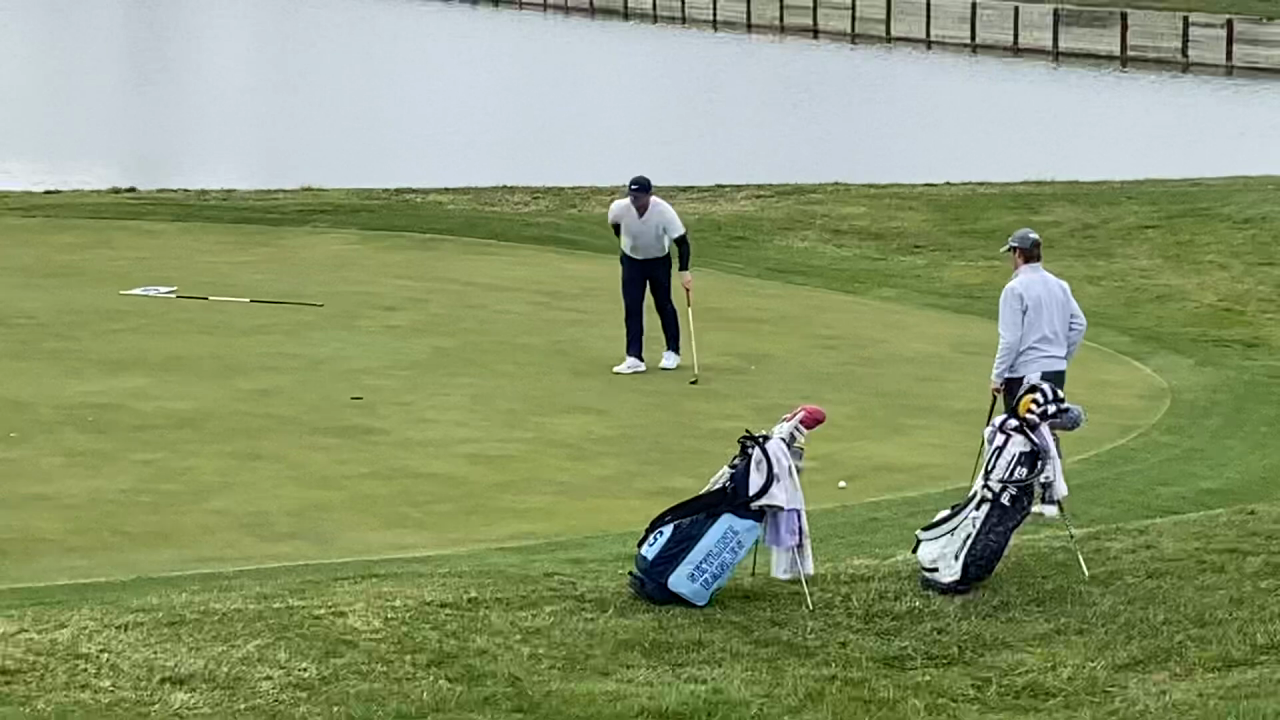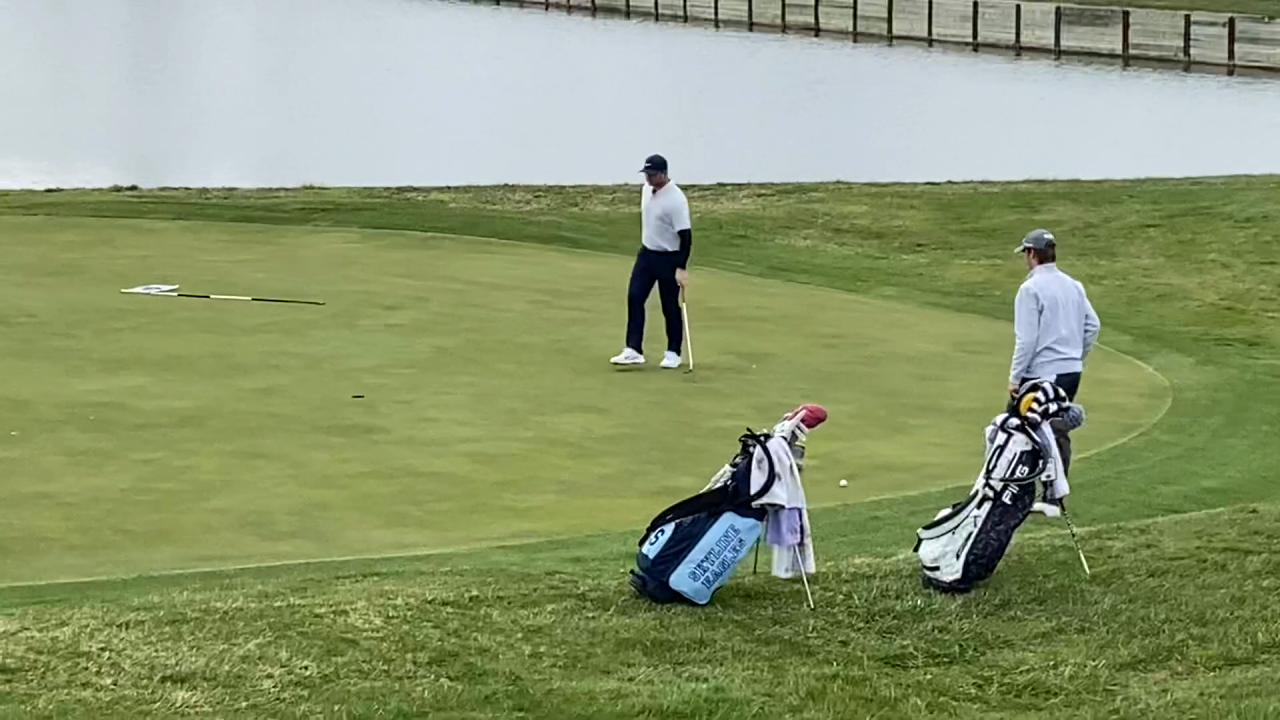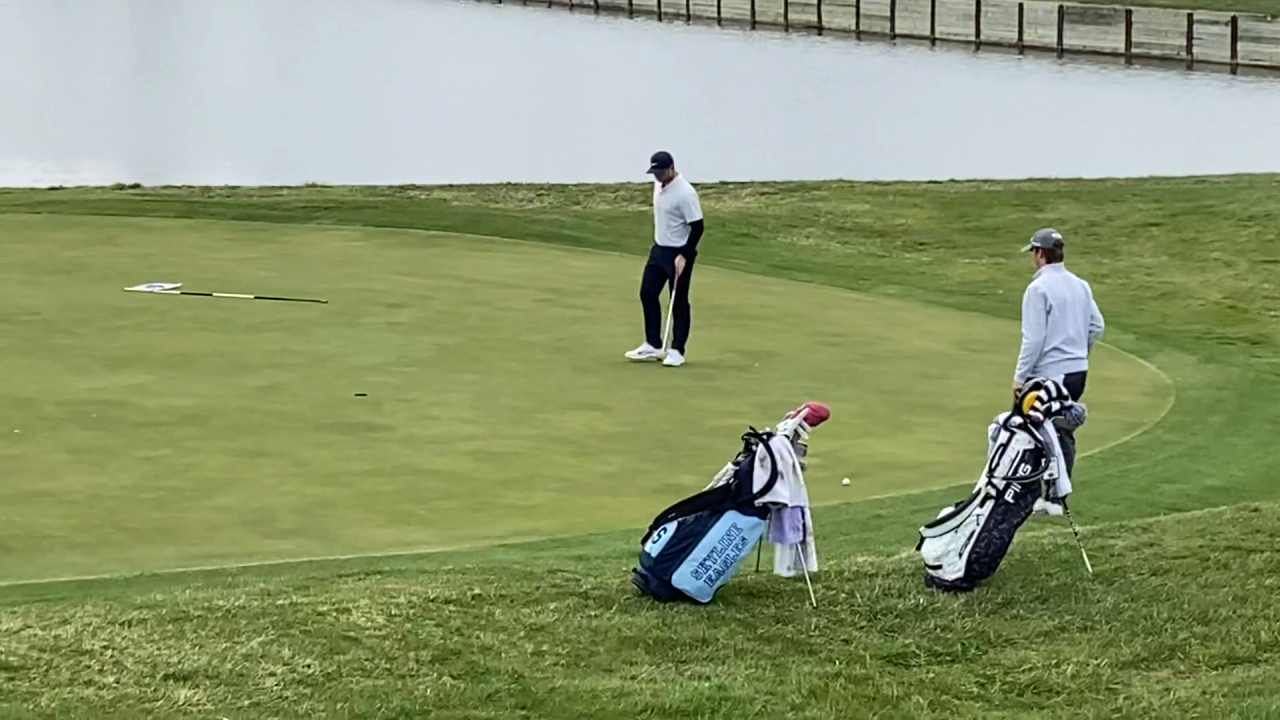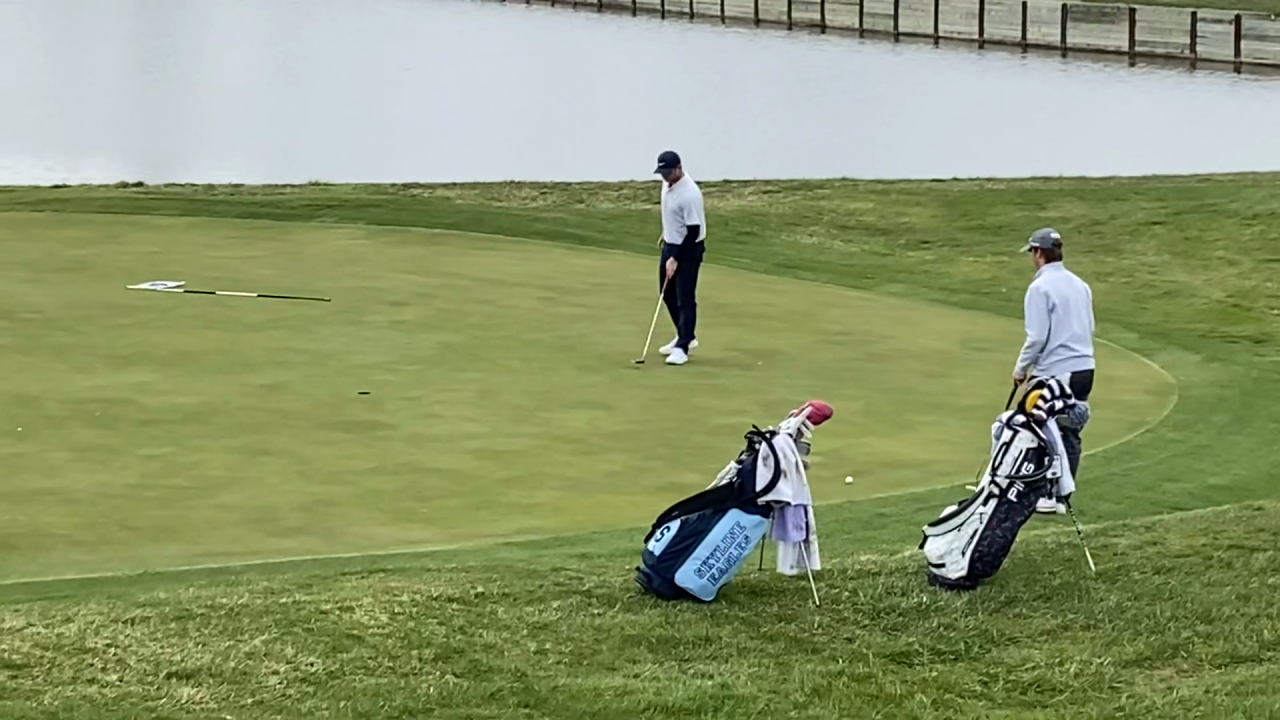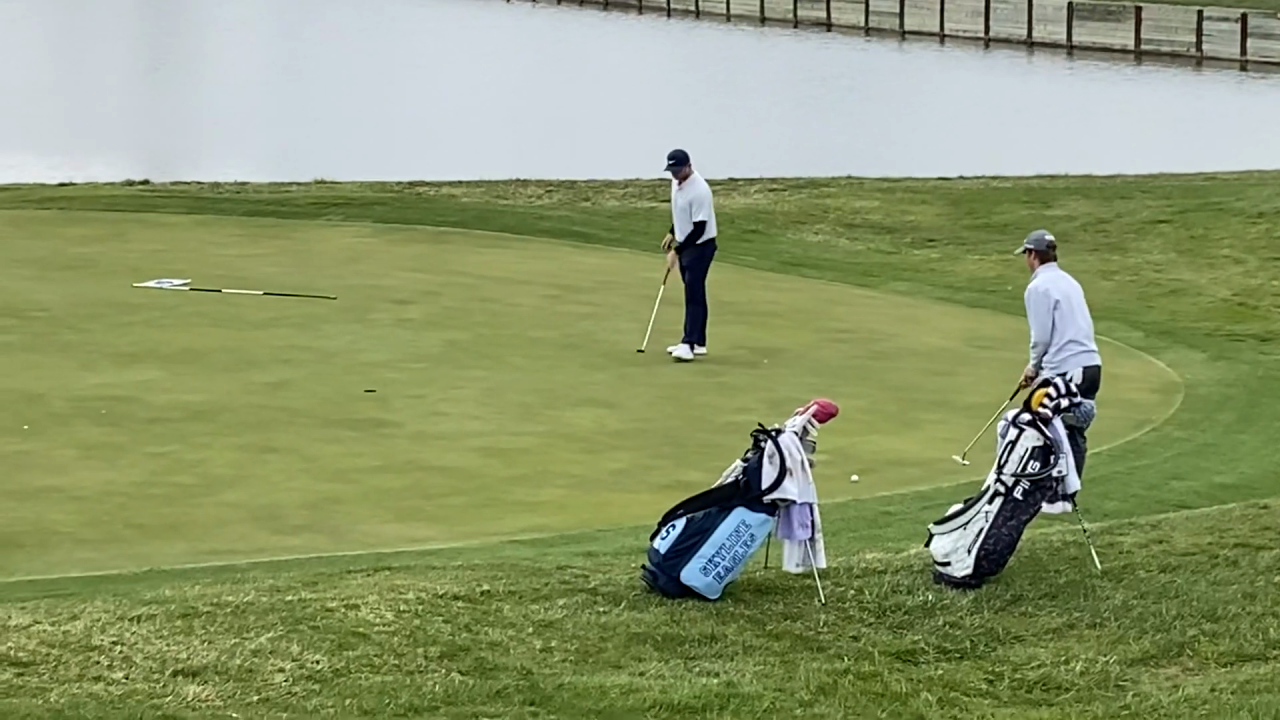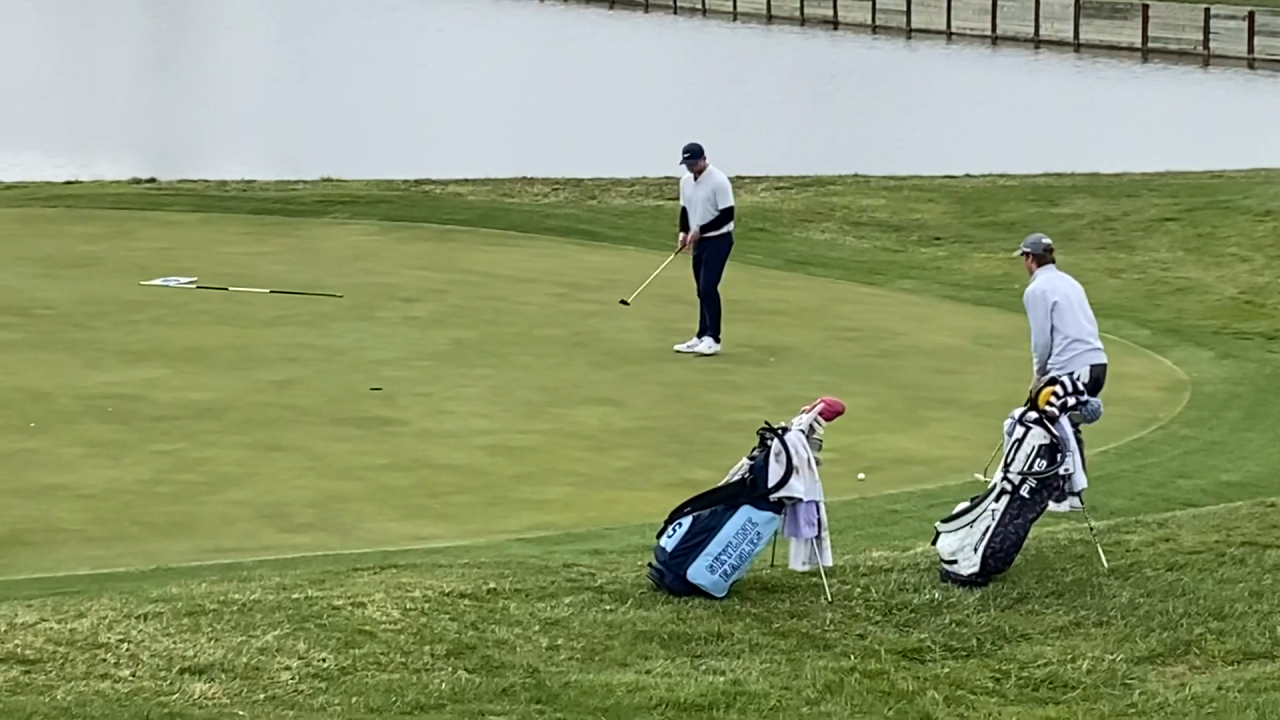
dt=0.3s
person 1, frame 1
left shoulder: (1015, 288)
right shoulder: (1060, 285)
left elbow: (1010, 339)
right elbow: (1079, 325)
left wrist: (997, 376)
left hip: (1024, 376)
right hip: (1056, 372)
person 1, frame 2
left shoulder: (1031, 288)
right shoulder: (1073, 285)
left elbow: (1026, 339)
right elbow: (1092, 326)
left wrist: (1015, 377)
left hip: (1041, 375)
right hip: (1071, 372)
right knee: (1058, 433)
person 1, frame 3
left shoulder: (1039, 288)
right shoulder: (1080, 285)
left elbow: (1033, 339)
right elbow: (1096, 326)
left wrist: (1020, 376)
left hip: (1047, 374)
right hip: (1076, 371)
right knee: (1063, 433)
person 1, frame 4
left shoulder: (1040, 287)
right shoulder: (1079, 284)
left elbow: (1037, 336)
right elbow: (1089, 327)
left wrist: (1022, 367)
left hip: (1054, 373)
right hip: (1083, 369)
right knee: (1069, 434)
left ankle: (1047, 496)
right ankle: (1060, 497)
person 1, frame 5
left shoulder: (1038, 287)
right shoulder: (1069, 282)
left elbow: (1041, 336)
left wrist: (1034, 365)
right wrist: (1040, 367)
left hip: (1063, 369)
right hip: (1090, 365)
right knee: (1075, 433)
person 1, frame 6
left shoulder: (1036, 289)
right shoulder: (1070, 282)
left elbow: (1041, 338)
left wrist: (1039, 373)
right wrist: (1046, 373)
left hip: (1070, 368)
right hip: (1096, 362)
right knee: (1070, 429)
person 2, frame 1
left shoulder: (664, 211)
right shoulder: (619, 207)
left elbow: (681, 242)
left wrist: (684, 270)
right wrist: (621, 239)
left hip: (659, 262)
right hip: (631, 262)
left knee: (664, 307)
right knee: (632, 309)
left ankle: (672, 352)
right ankle: (635, 358)
person 2, frame 2
left shoulder: (676, 199)
right shoulder: (647, 189)
left elbow: (685, 237)
left wrist: (682, 269)
left hip: (669, 258)
right hip: (647, 253)
left knee: (670, 306)
right knee: (635, 298)
left ankle: (674, 352)
right ankle: (634, 350)
person 2, frame 3
left shoulder: (685, 193)
right shoulder: (659, 185)
left elbow: (697, 227)
left wrist: (683, 255)
left hip: (679, 253)
right hip: (659, 249)
left knee: (679, 302)
right knee: (647, 294)
left ankle: (677, 350)
right ankle: (653, 345)
person 2, frame 4
left shoulder: (690, 193)
right shoulder: (668, 183)
left elbow: (693, 231)
left wrist: (676, 259)
left hip: (688, 250)
right hip: (671, 246)
left knee: (685, 298)
right knee: (668, 294)
left ankle: (682, 347)
right ankle: (686, 337)
person 2, frame 5
left shoulder: (699, 191)
right shoulder: (677, 183)
left elbow: (699, 229)
left wrist: (677, 251)
right wrist: (672, 233)
left hip: (700, 247)
right hip: (685, 245)
left knee: (694, 295)
right knee: (693, 294)
left ankle: (688, 344)
right ankle: (698, 341)
person 2, frame 6
left shoulder: (719, 181)
right shoulder: (685, 181)
left elbow: (728, 215)
left wrist: (700, 230)
right wrist: (683, 231)
left hip: (718, 241)
right hip: (699, 242)
left knee: (708, 288)
right knee: (702, 291)
left ankle: (712, 337)
right ankle: (703, 338)
